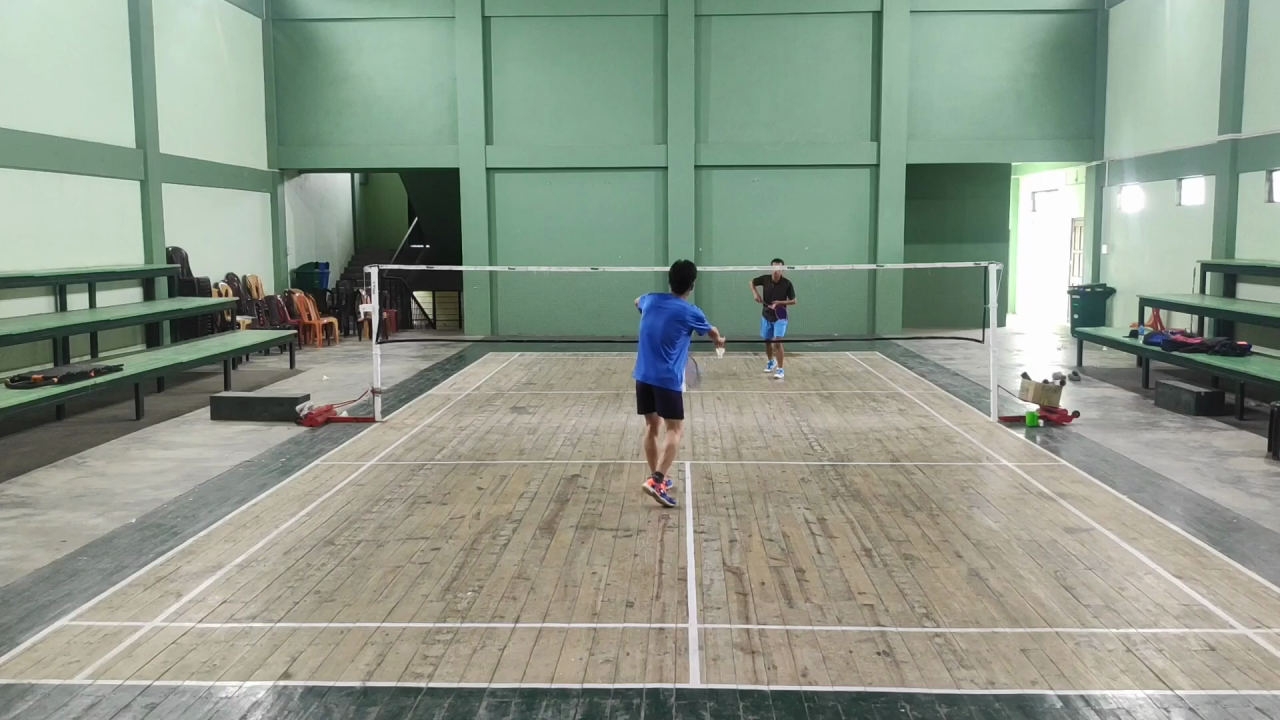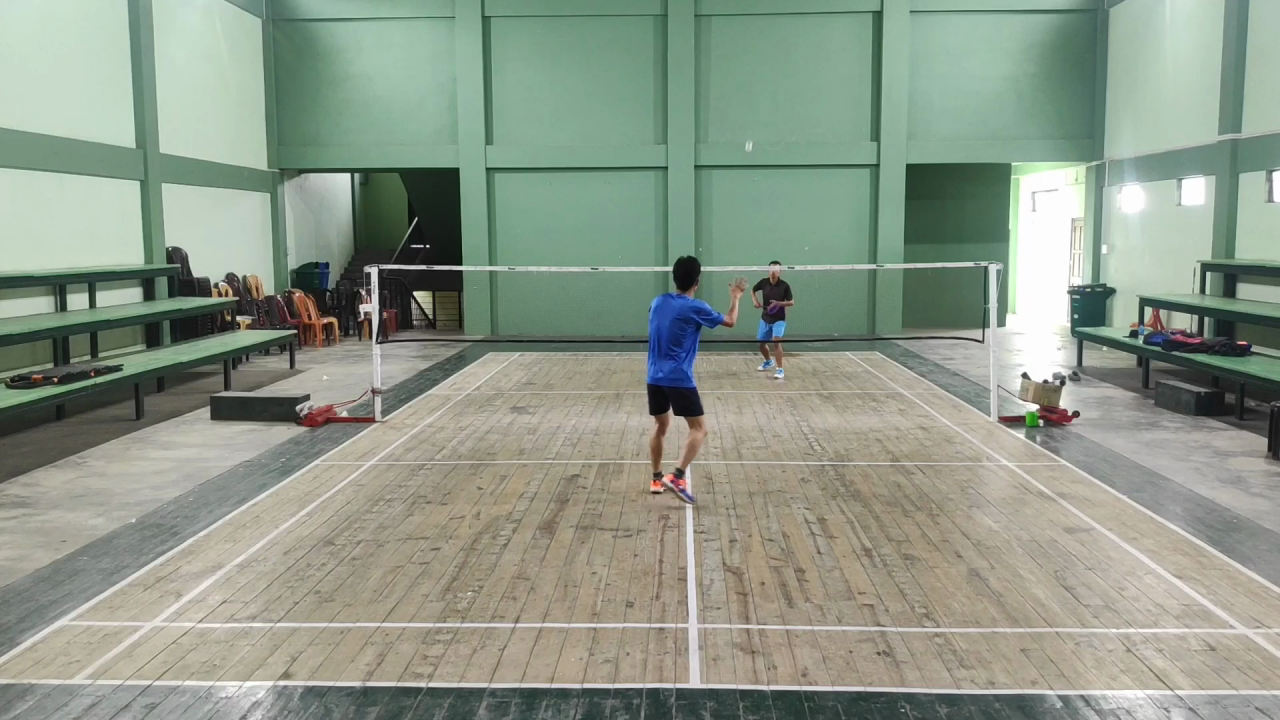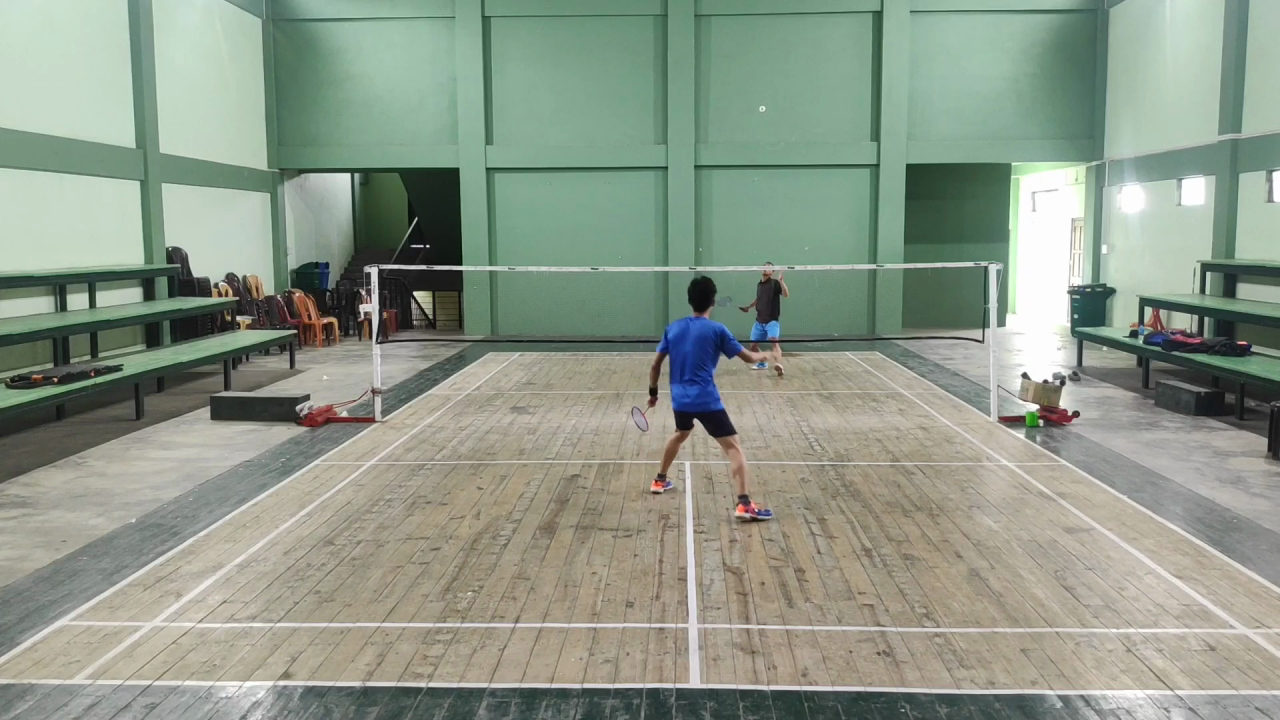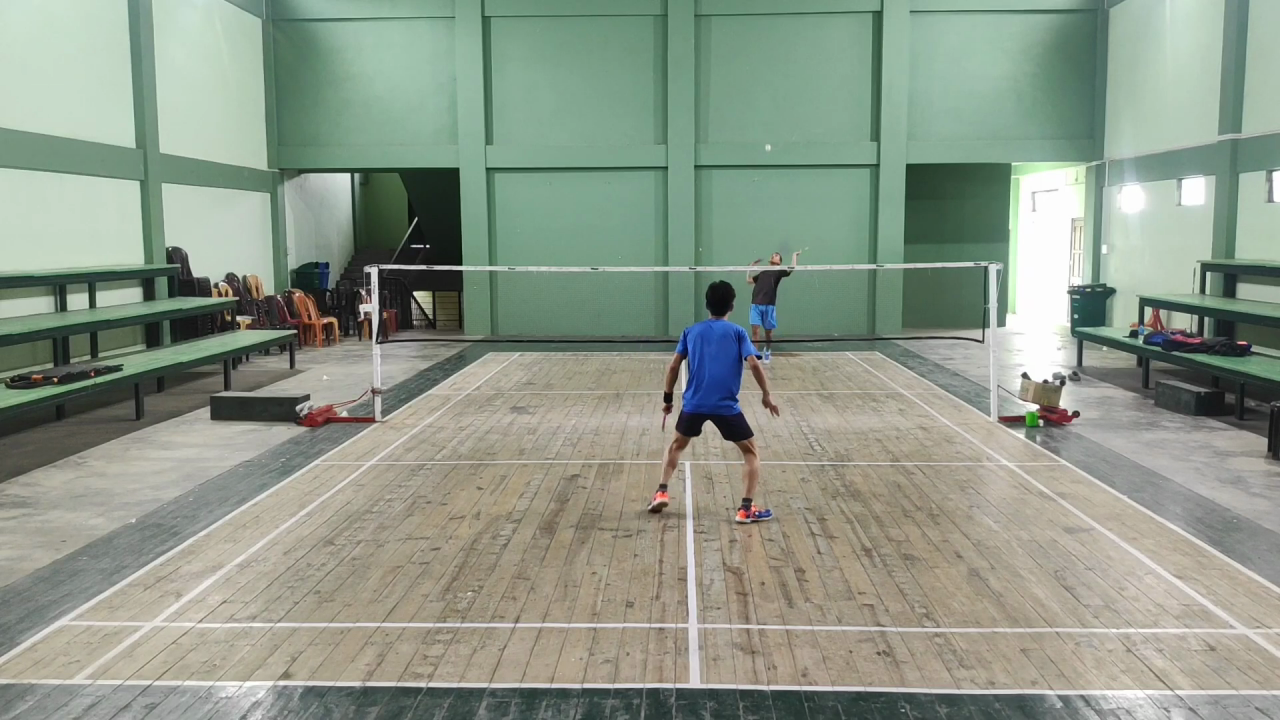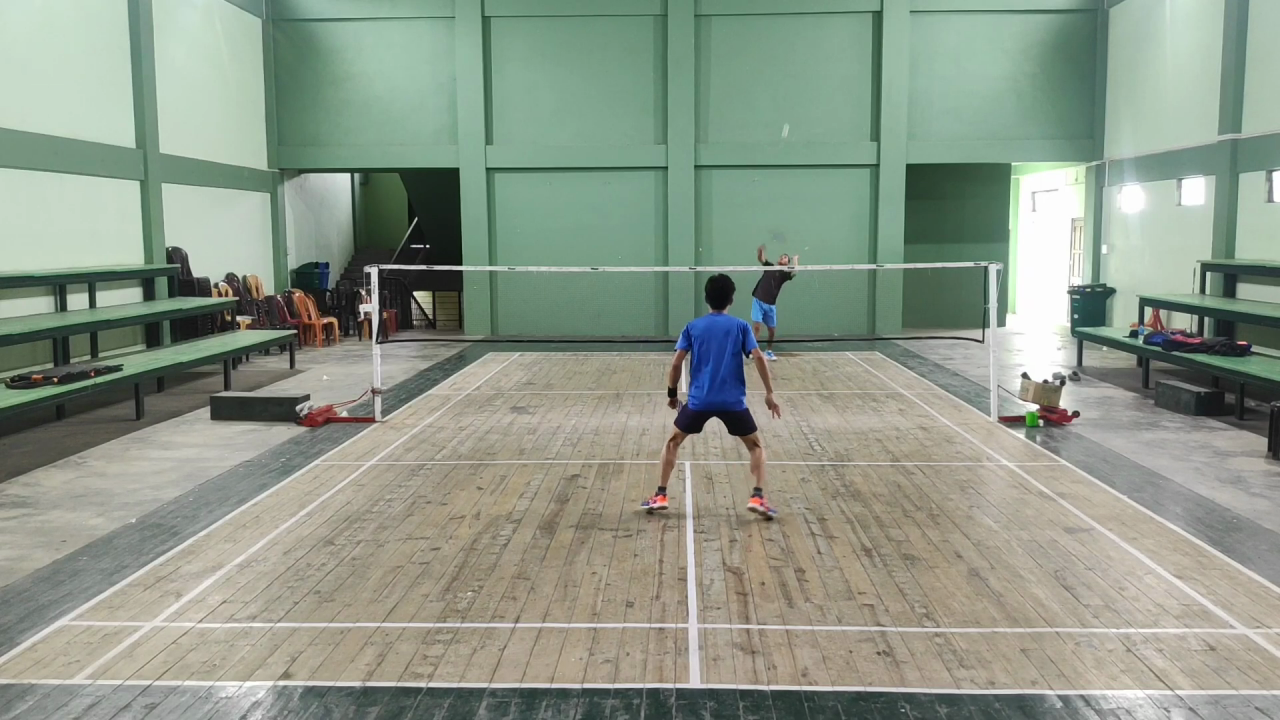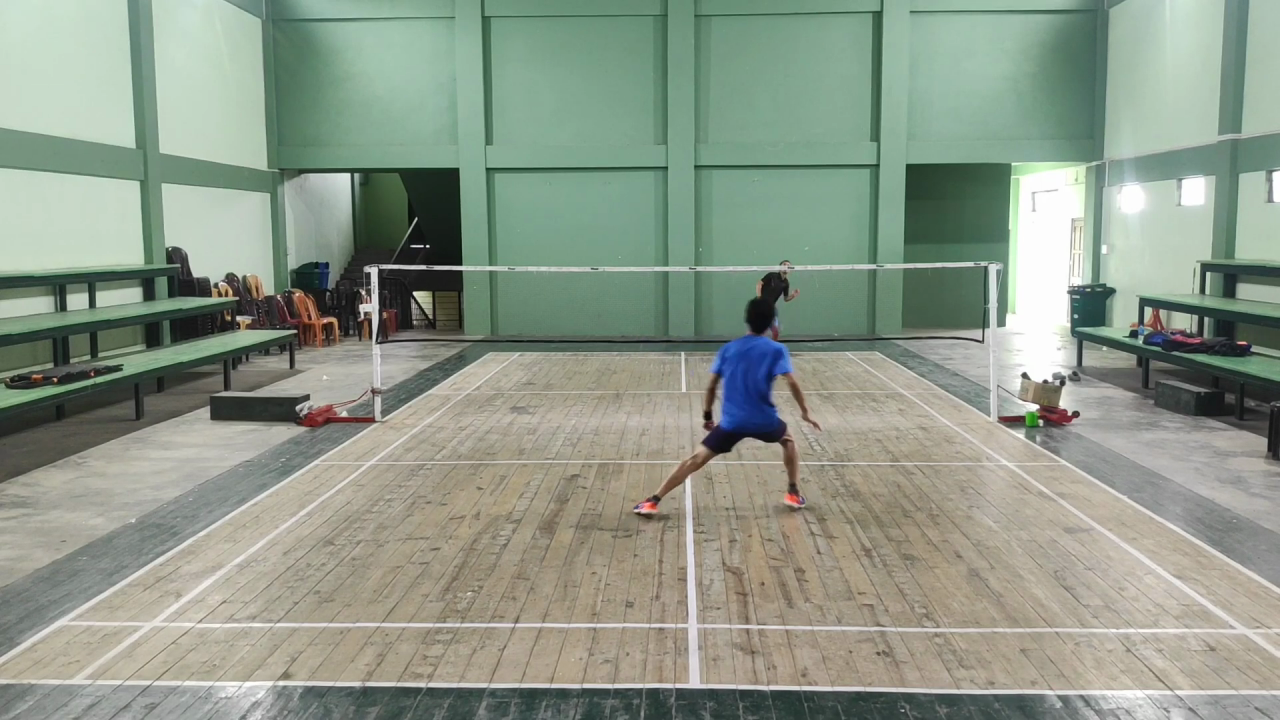
dt=0.3s
person 1, frame 1
left shoulder: (651, 300)
right shoulder: (690, 312)
left elbow: (637, 302)
right elbow: (712, 331)
right wrist: (719, 340)
left hip: (643, 376)
right hip: (667, 379)
left knee: (652, 426)
right knee: (674, 431)
left ankle: (657, 477)
right ankle: (657, 481)
person 1, frame 2
left shoulder: (658, 302)
right shoulder: (697, 308)
right elbow: (730, 322)
right wrist: (736, 296)
left hip: (653, 377)
right hip: (679, 379)
left knee: (660, 426)
right knee: (698, 428)
left ankle: (658, 479)
right ankle: (677, 476)
person 1, frame 3
left shoulder: (673, 328)
right shoulder: (716, 330)
left elbow: (655, 365)
right elbow: (748, 358)
left wrist: (652, 392)
right wrist: (762, 355)
left hip: (680, 399)
right hip: (706, 401)
left knee: (680, 434)
right knee: (733, 449)
left ankle: (660, 480)
right ankle: (744, 505)
person 1, frame 4
left shoulder: (691, 331)
right shoulder: (738, 332)
left elbow: (673, 367)
right elbow: (754, 364)
left wrist: (668, 398)
right wrist: (767, 396)
left hip: (694, 404)
right hip: (726, 406)
left knee: (676, 445)
right knee: (751, 452)
left ankle: (662, 494)
right ankle: (746, 508)
person 1, frame 5
left shoulder: (692, 327)
right shoulder: (741, 326)
left elbow: (676, 364)
right elbow: (758, 358)
left wrist: (672, 394)
right wrist: (769, 393)
left hip: (699, 400)
right hip: (733, 401)
left knee: (673, 442)
right knee: (756, 446)
left ankle: (661, 495)
right ankle: (758, 498)
person 1, frame 6
left shoulder: (730, 348)
right shoulder: (777, 350)
left elbow: (711, 387)
right elbow: (792, 383)
left wrist: (707, 417)
right wrist: (805, 413)
left hip: (733, 422)
right hip: (765, 420)
left knee: (695, 461)
right knee: (788, 441)
left ankle: (652, 502)
right ankle: (793, 494)
